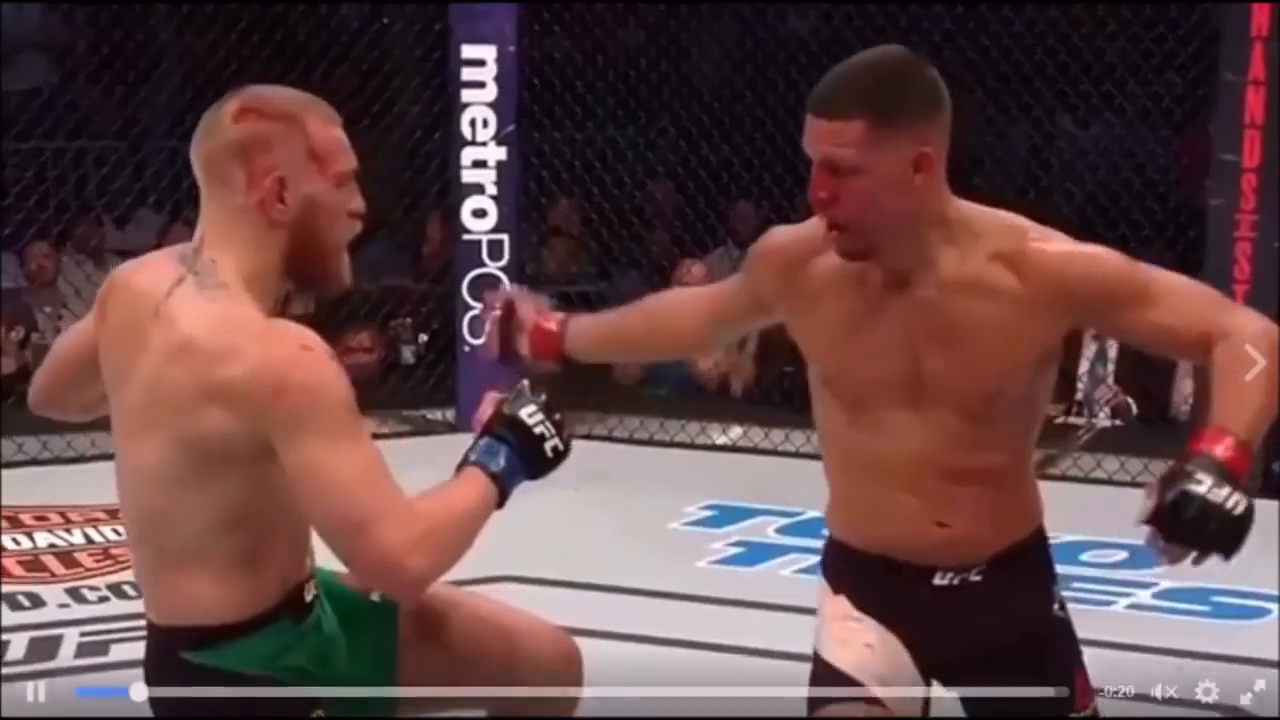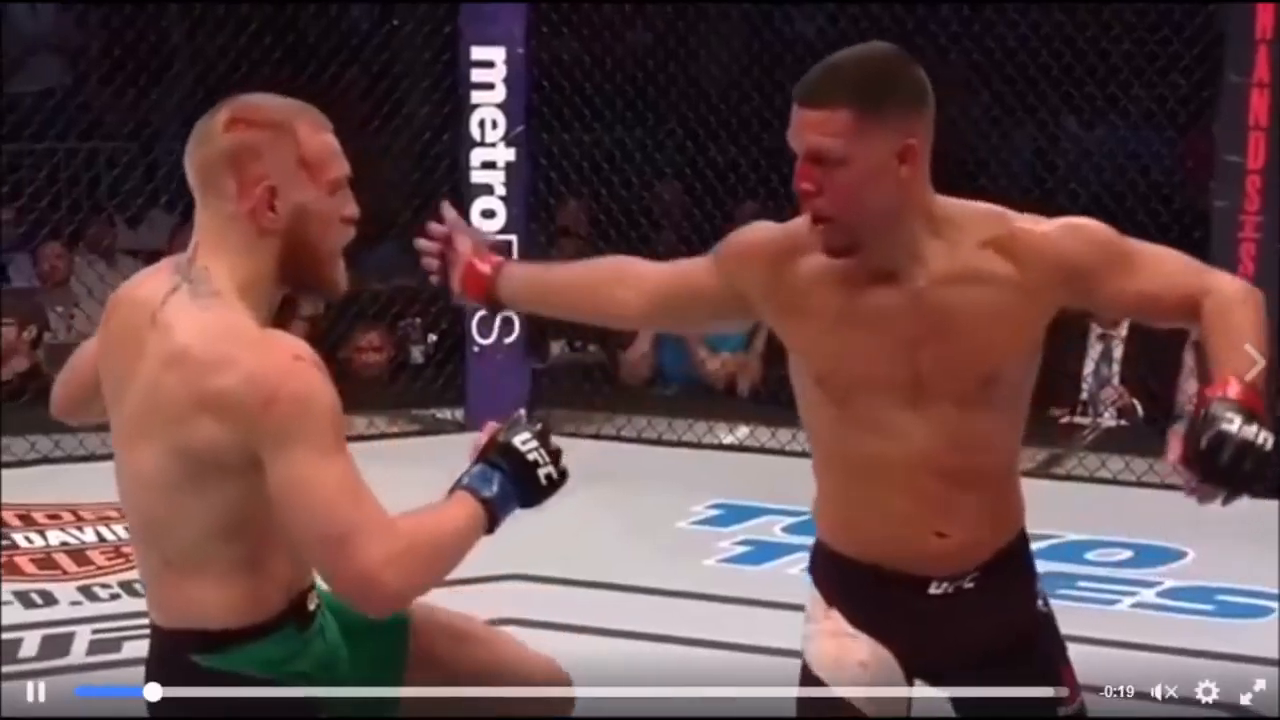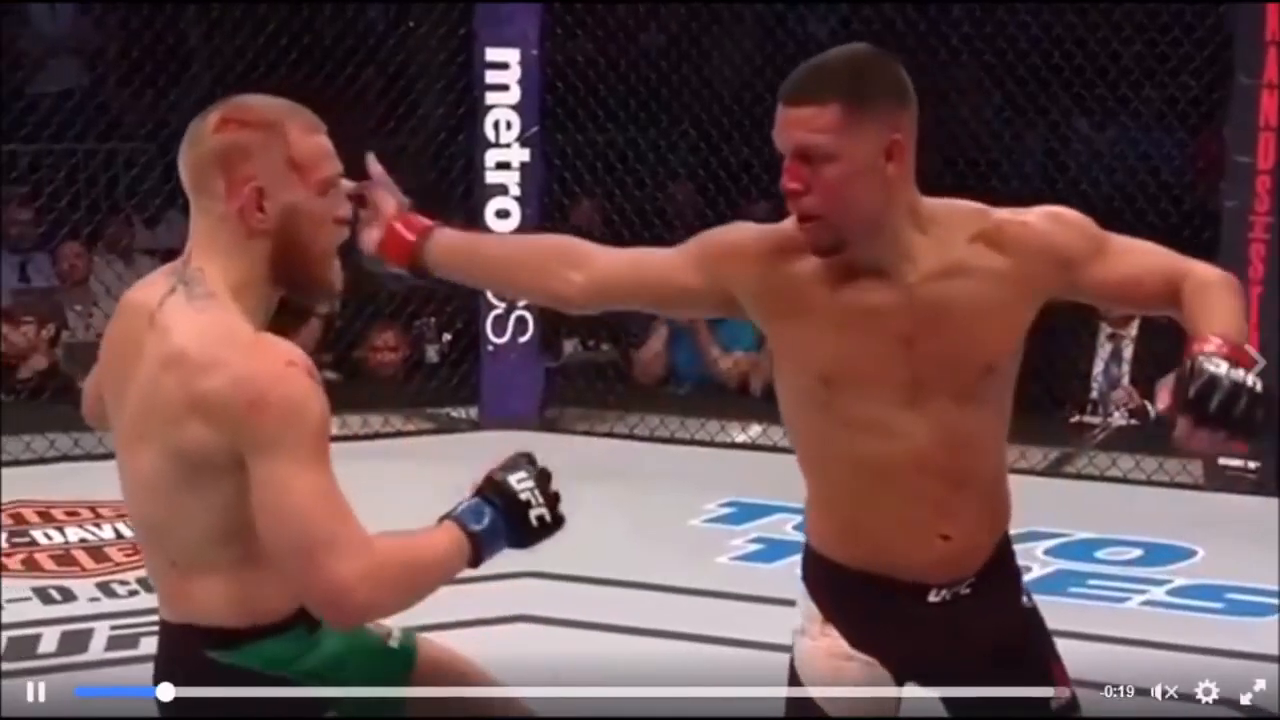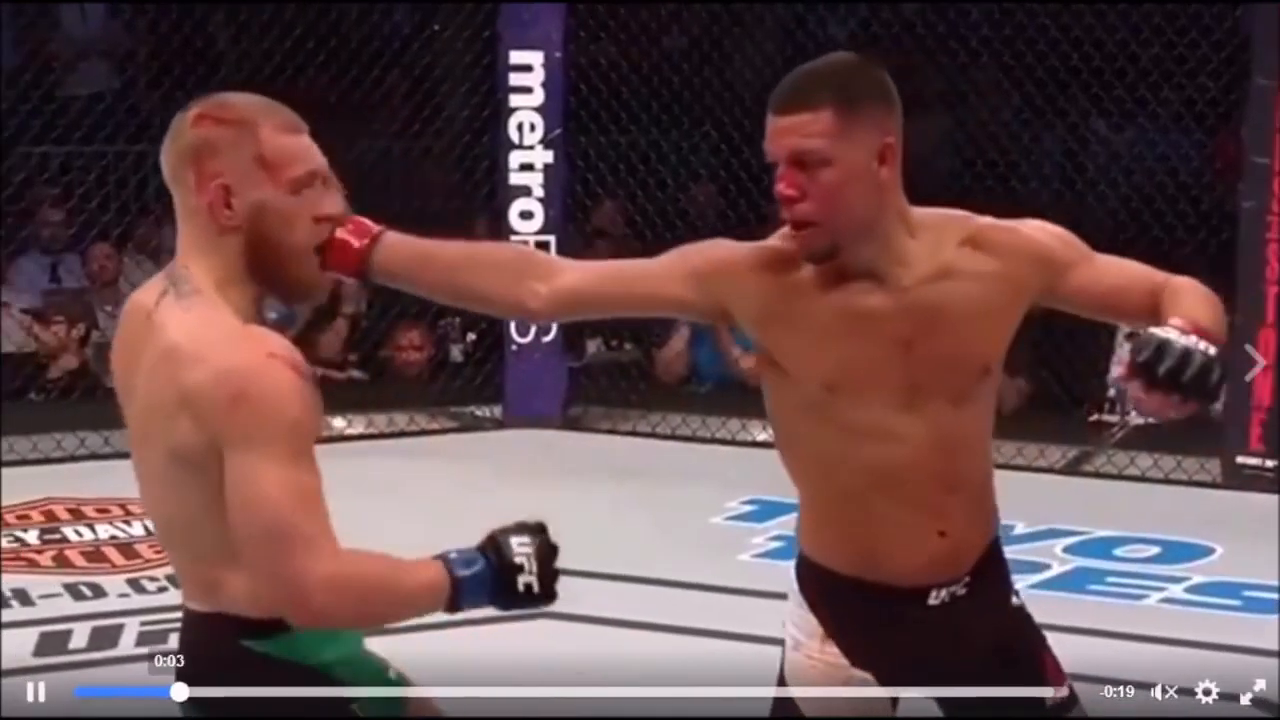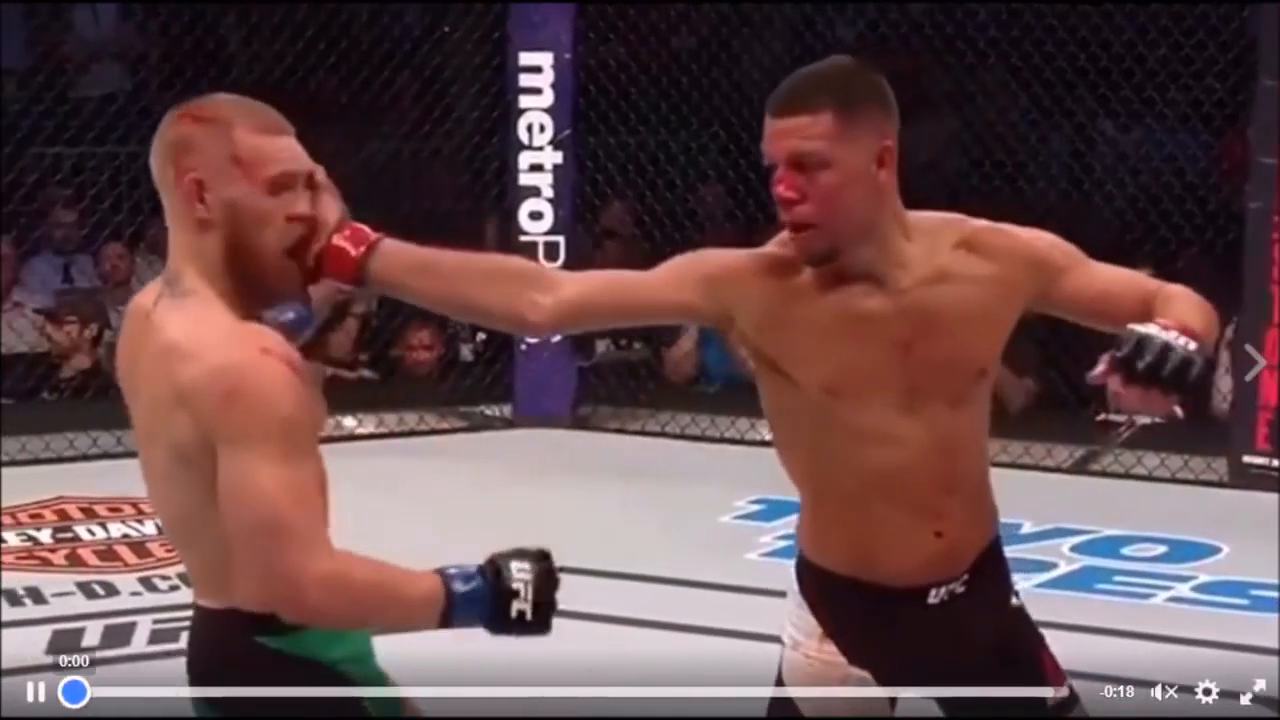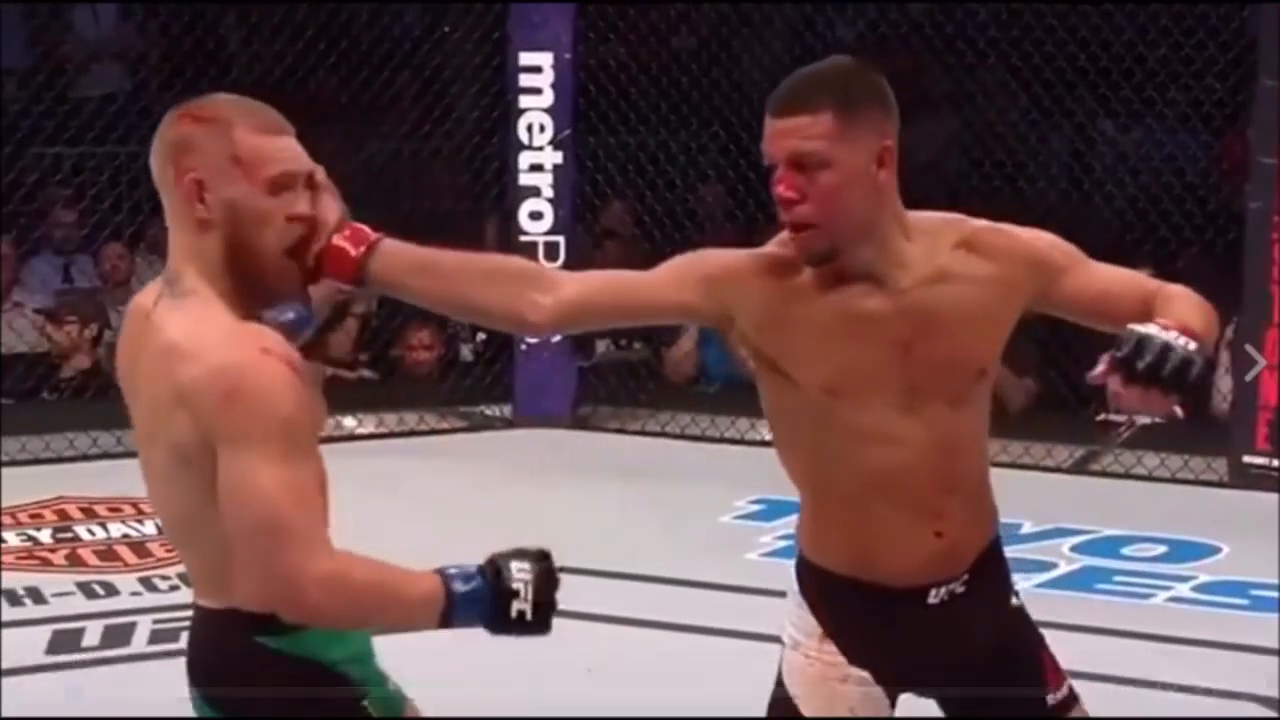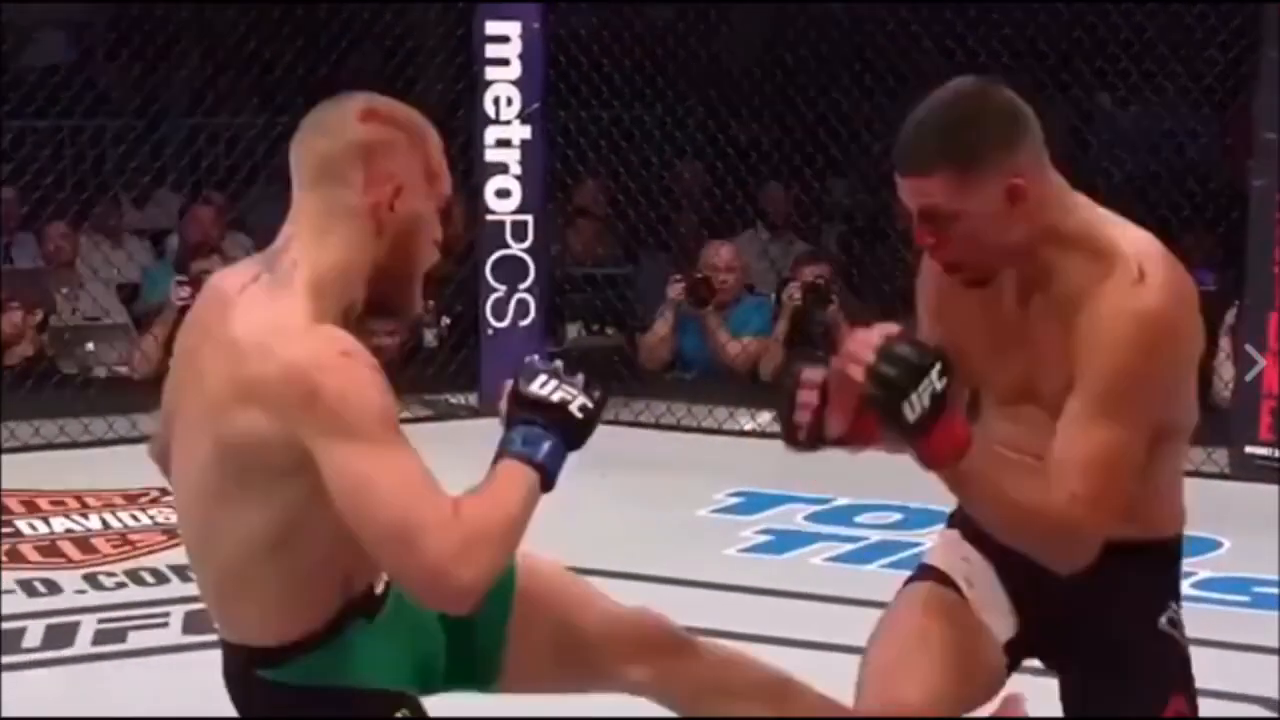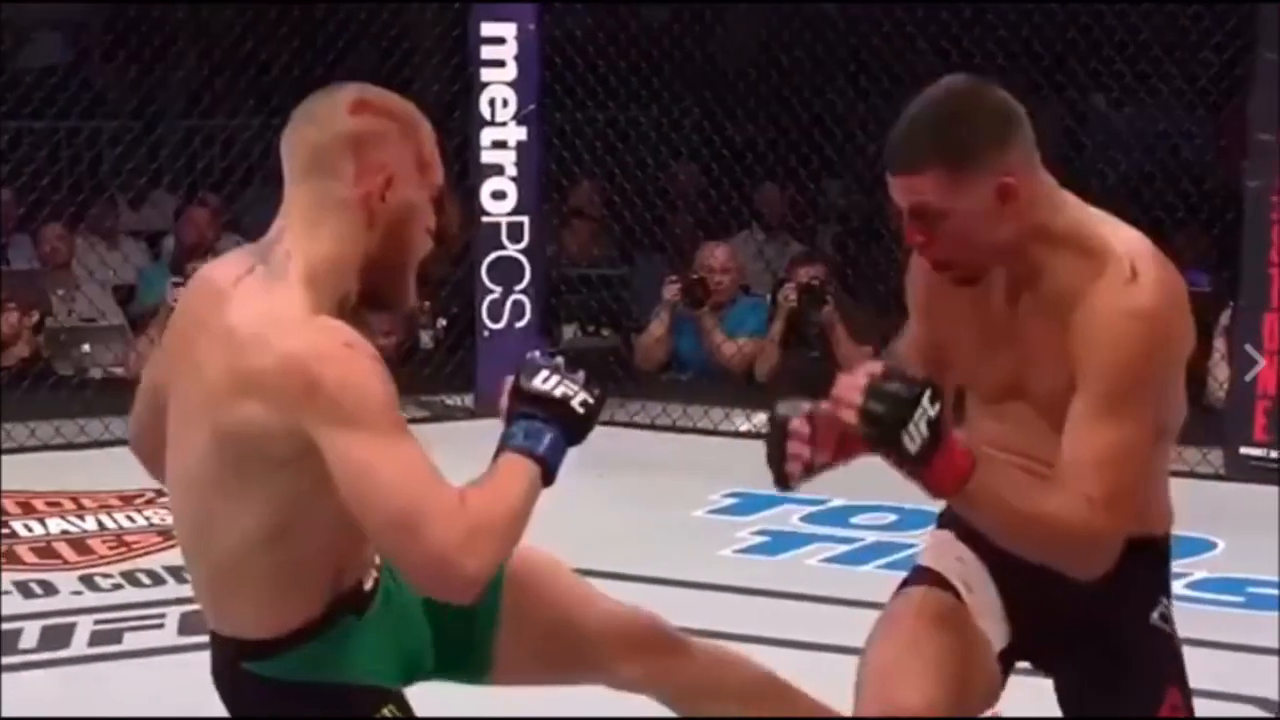
dt=0.3s
person 1, frame 1
left shoulder: (1043, 271)
right shoulder: (793, 263)
right elbow: (703, 316)
right wrist: (557, 337)
left hip: (1009, 588)
right hip: (866, 590)
person 1, frame 2
left shoulder: (1033, 256)
right shoulder: (773, 264)
right elbow: (641, 292)
right wrist: (489, 276)
left hip: (996, 591)
right hip: (856, 599)
person 1, frame 3
left shoulder: (1020, 248)
right shoulder: (760, 267)
left elbow: (1201, 283)
right elbow: (578, 274)
left wrist: (1221, 352)
right wrist: (411, 239)
left hip: (985, 597)
right hip: (851, 607)
person 1, frame 4
left shoulder: (1003, 256)
right shoulder: (750, 279)
left elbow: (1176, 293)
right elbow: (544, 287)
left wrist: (1189, 338)
right wrist: (358, 246)
left hip: (977, 597)
right hip: (843, 611)
person 1, frame 5
left shoulder: (997, 261)
right shoulder: (748, 286)
left elbow: (1176, 304)
right elbow: (543, 300)
left wrist: (1172, 340)
right wrist: (355, 252)
left hip: (977, 598)
right hip: (844, 612)
person 1, frame 6
left shoulder: (996, 261)
right shoulder: (748, 286)
left elbow: (1176, 304)
right elbow: (545, 300)
left wrist: (1172, 343)
right wrist: (359, 252)
left hip: (976, 596)
right hip: (843, 614)
person 1, frame 7
left shoulder: (1134, 295)
right shoulder: (952, 263)
left wrist: (938, 435)
right wrist: (847, 410)
left hip: (1121, 575)
right hip: (990, 545)
person 1, frame 8
left shoulder: (1126, 295)
right shoulder: (940, 264)
left elbow: (1088, 540)
left wrist: (934, 458)
right wrist: (834, 431)
left hip: (1111, 576)
right hip: (980, 543)
person 2, frame 1
left shoulder: (139, 283)
right shoulder: (273, 357)
left elbow: (51, 395)
right elbow: (402, 559)
right wrist: (497, 459)
left hip: (299, 613)
left knee: (543, 665)
person 2, frame 2
left shoulder: (144, 296)
right shoulder: (265, 368)
left elbow: (70, 402)
right elbow: (379, 576)
right wrist: (491, 485)
left hip: (299, 628)
person 2, frame 3
left shoulder: (148, 303)
right shoulder: (260, 370)
left elbow: (99, 406)
right elbow: (349, 587)
right wrist: (483, 526)
left hip: (275, 647)
person 2, frame 4
left shoulder: (152, 307)
right shoulder: (248, 364)
right elbow: (311, 589)
right wrist: (476, 574)
left hip: (245, 645)
right hip: (269, 667)
person 2, frame 5
left shoulder: (153, 313)
right shoulder: (243, 362)
right elbow: (302, 584)
right wrist: (474, 594)
left hip: (240, 642)
right hip: (282, 665)
person 2, frame 6
left shoulder: (153, 314)
right shoulder: (244, 363)
right elbow: (302, 584)
right wrist: (473, 594)
left hip: (237, 641)
right hip: (284, 665)
person 2, frame 7
left shoulder: (233, 292)
right shoulder: (312, 363)
left elbow: (170, 451)
right elbow: (451, 569)
right wrist: (535, 447)
left hip: (376, 592)
left knee: (648, 649)
person 2, frame 8
left shoulder: (220, 284)
right shoulder: (313, 355)
left elbow: (150, 441)
right elbow: (456, 561)
right wrist: (534, 441)
left hip: (373, 582)
left knee: (640, 644)
